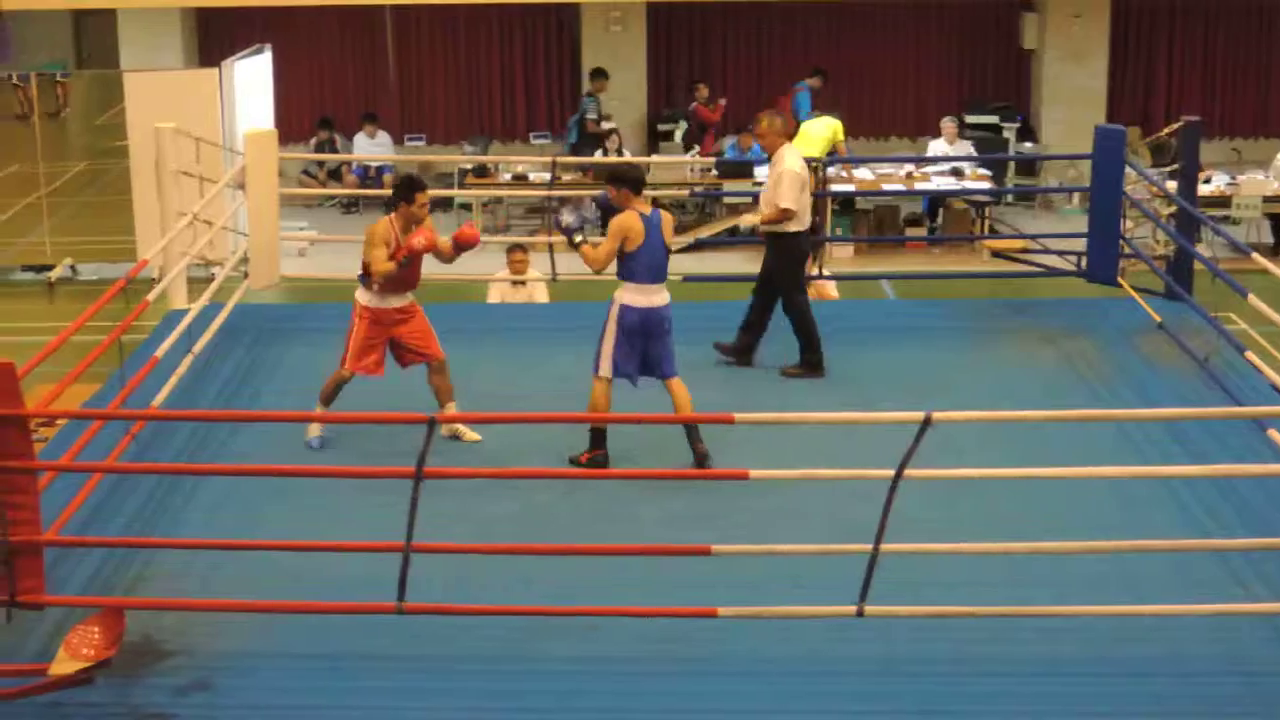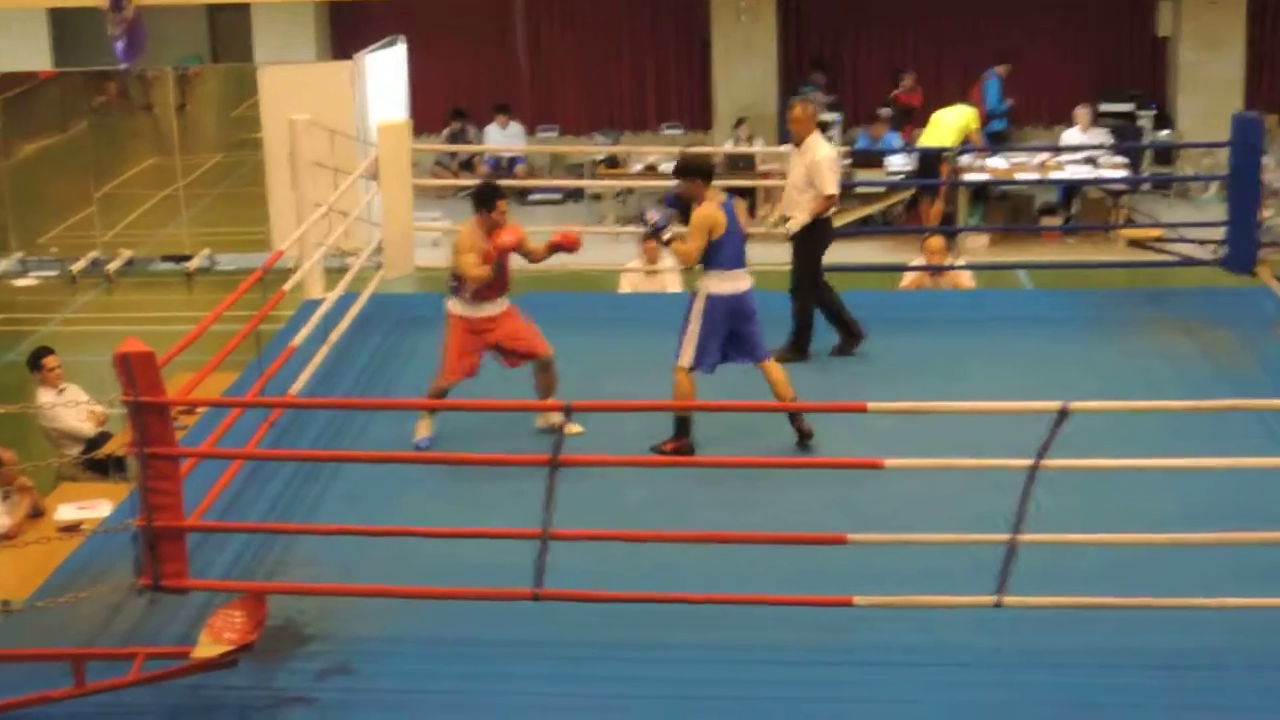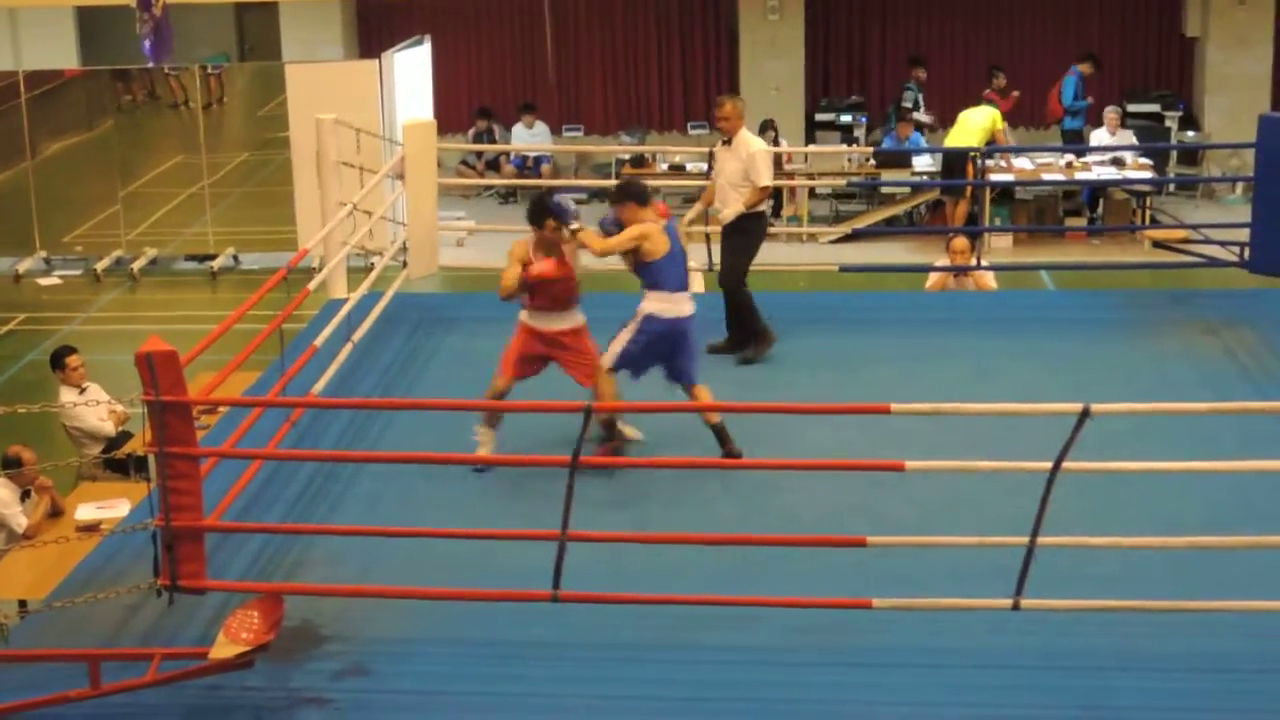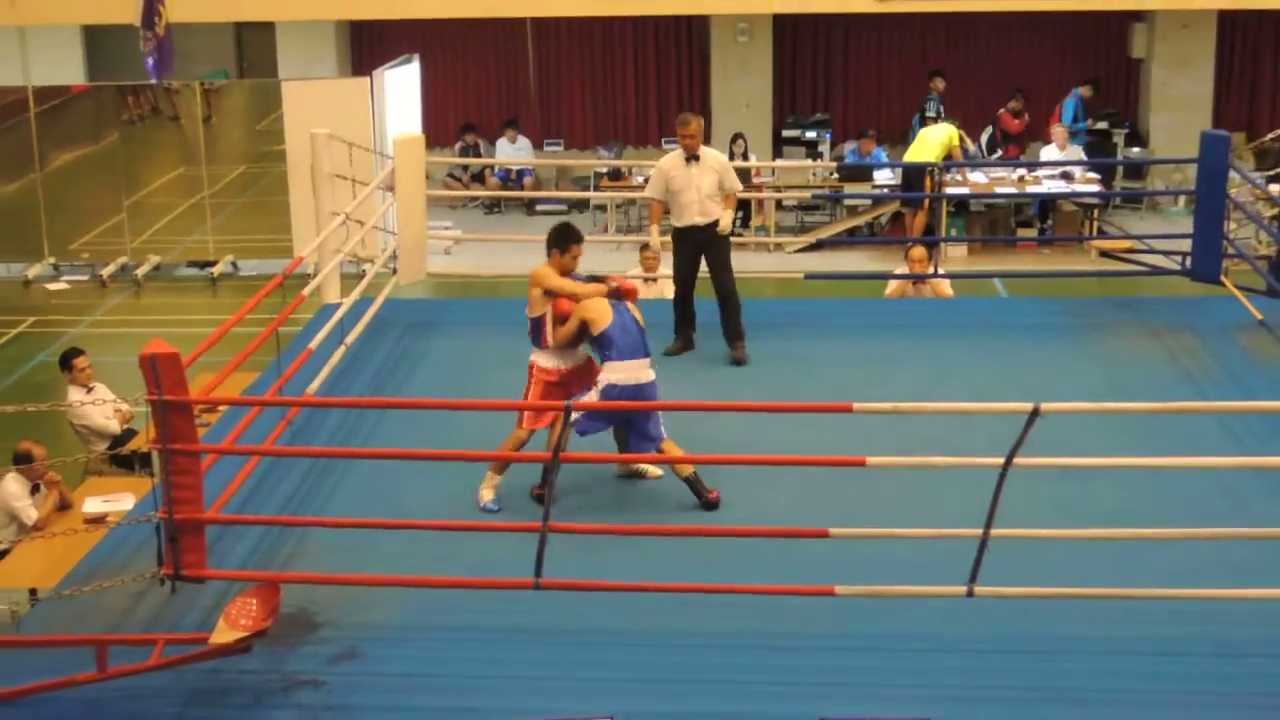
dt=1s
person 1, frame 1
left shoulder: (623, 222)
right shoulder: (666, 219)
left elbow: (597, 264)
left wrist: (575, 237)
left hip: (629, 307)
right hip: (660, 305)
left knee: (601, 377)
right knee: (671, 378)
left ankle: (596, 451)
right ankle: (697, 446)
person 1, frame 2
left shoulder: (703, 212)
right shoulder: (735, 205)
left elbow: (689, 258)
left wrist: (665, 233)
right wrist: (690, 220)
left hip: (714, 294)
right hip: (742, 290)
left knee: (684, 367)
right knee: (763, 360)
left ankle: (681, 438)
right ankle: (800, 423)
person 1, frame 3
left shoulder: (642, 230)
right shoulder: (670, 226)
left elbow: (600, 248)
left wrist: (573, 226)
right wrist: (623, 246)
left hip: (656, 316)
right hip: (685, 314)
left knee: (606, 370)
right knee: (692, 385)
left ankle: (612, 439)
right ankle: (727, 445)
person 1, frame 4
left shoulder: (587, 306)
right shoulder: (631, 308)
left elbow: (559, 342)
left hip: (614, 385)
right hip: (644, 383)
right knee: (660, 443)
left ankle: (544, 488)
right ankle: (703, 494)
person 2, frame 1
left shoulder: (423, 226)
right shoulder: (379, 230)
left elbow: (446, 255)
right elbow: (379, 274)
left wrist: (459, 244)
right wrist: (408, 255)
left hip: (404, 306)
right hip: (372, 308)
left knee: (437, 360)
right knee: (346, 372)
left ankle: (450, 422)
right ankle: (317, 420)
person 2, frame 2
left shoulder: (505, 231)
right shoulder: (465, 238)
left elbow: (534, 255)
right elbow: (473, 281)
left wrist: (555, 245)
right wrist: (499, 255)
left hip: (499, 311)
right hip: (466, 316)
left knee: (544, 357)
right knee: (449, 380)
left ankle: (549, 416)
right ankle: (426, 422)
person 2, frame 3
left shoulder: (570, 240)
right shoulder: (521, 250)
right elbow: (505, 292)
right wrist: (528, 279)
left hip: (570, 327)
right hip: (533, 327)
left knee: (603, 385)
right knee: (500, 386)
left ankle: (612, 422)
right ankle: (487, 437)
person 2, frame 4
left shoulder: (570, 278)
right shoulder: (539, 276)
right elbow: (575, 291)
right wrist: (613, 287)
left hip: (577, 360)
right hip: (547, 367)
right knee: (524, 433)
left ankle: (628, 463)
right ankle: (488, 485)
person 3, frame 1
left shoulder: (789, 167)
right shoulder: (780, 161)
left elbow: (785, 212)
left wrist: (755, 220)
right wrist: (759, 220)
left hip: (790, 242)
right hip: (780, 240)
left knee: (794, 302)
right knee: (764, 294)
left ankle: (812, 362)
right ankle: (744, 347)
person 3, frame 2
left shoulder: (821, 154)
right shoulder: (799, 149)
left elbow: (830, 198)
left wrist: (802, 219)
right wrist: (780, 212)
left hip: (813, 228)
right hip: (802, 226)
left knee: (803, 286)
right knee: (813, 283)
left ankle: (798, 347)
right ankle: (850, 332)
person 3, frame 3
left shoulder: (755, 148)
right shoulder: (721, 148)
left elbow: (765, 189)
left wrist: (737, 209)
right wrist: (697, 210)
left hip: (749, 223)
right hip: (731, 223)
left knee: (730, 281)
right knee: (732, 281)
left ankle: (760, 335)
right ankle: (738, 337)
person 3, frame 4
left shoulder: (718, 161)
right shoulder: (666, 164)
left elbow: (732, 191)
right elbow: (657, 200)
left wrist: (728, 214)
right wrist: (654, 229)
left hip: (714, 230)
right hip: (684, 233)
left knee: (725, 286)
right knee: (683, 287)
left ankle: (736, 342)
right ankle: (684, 337)
